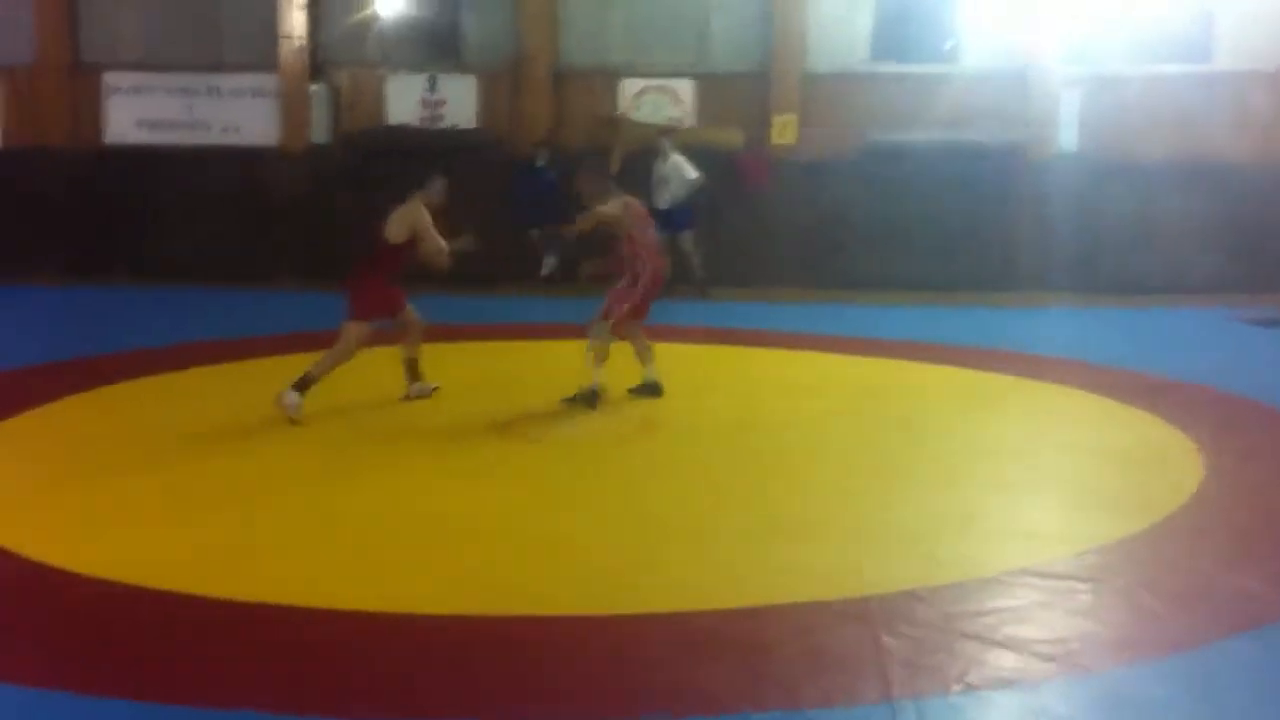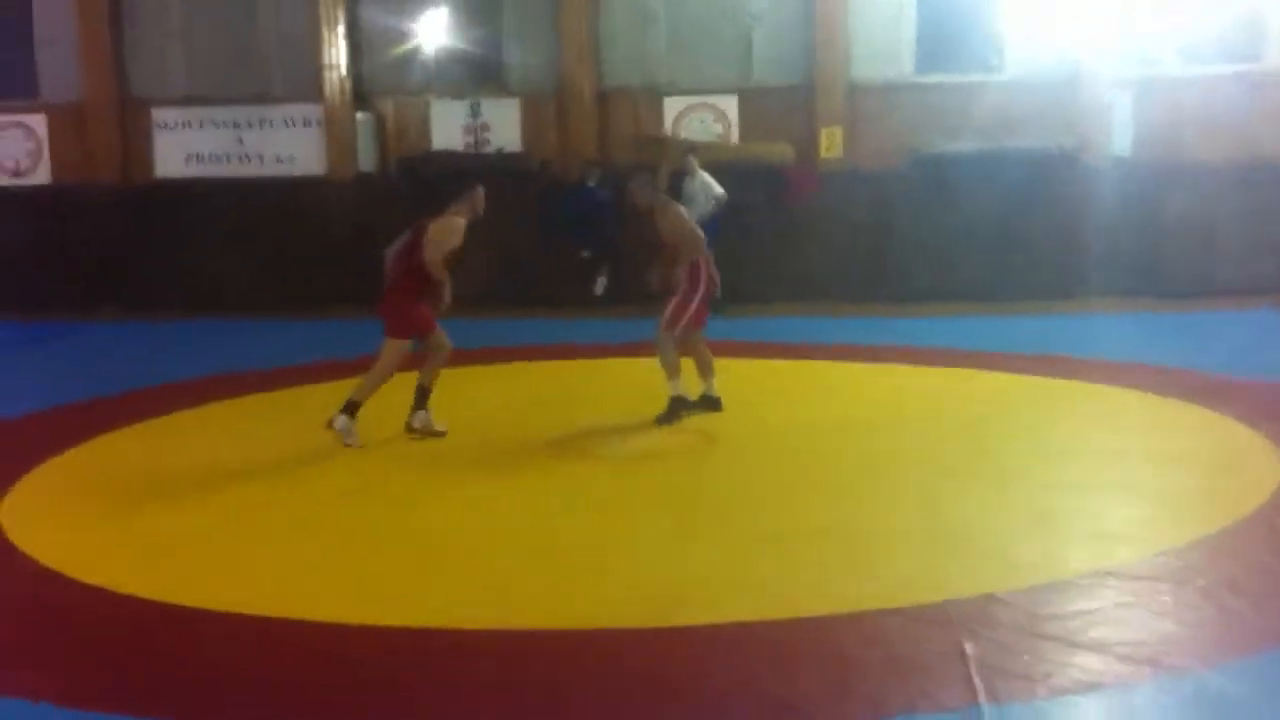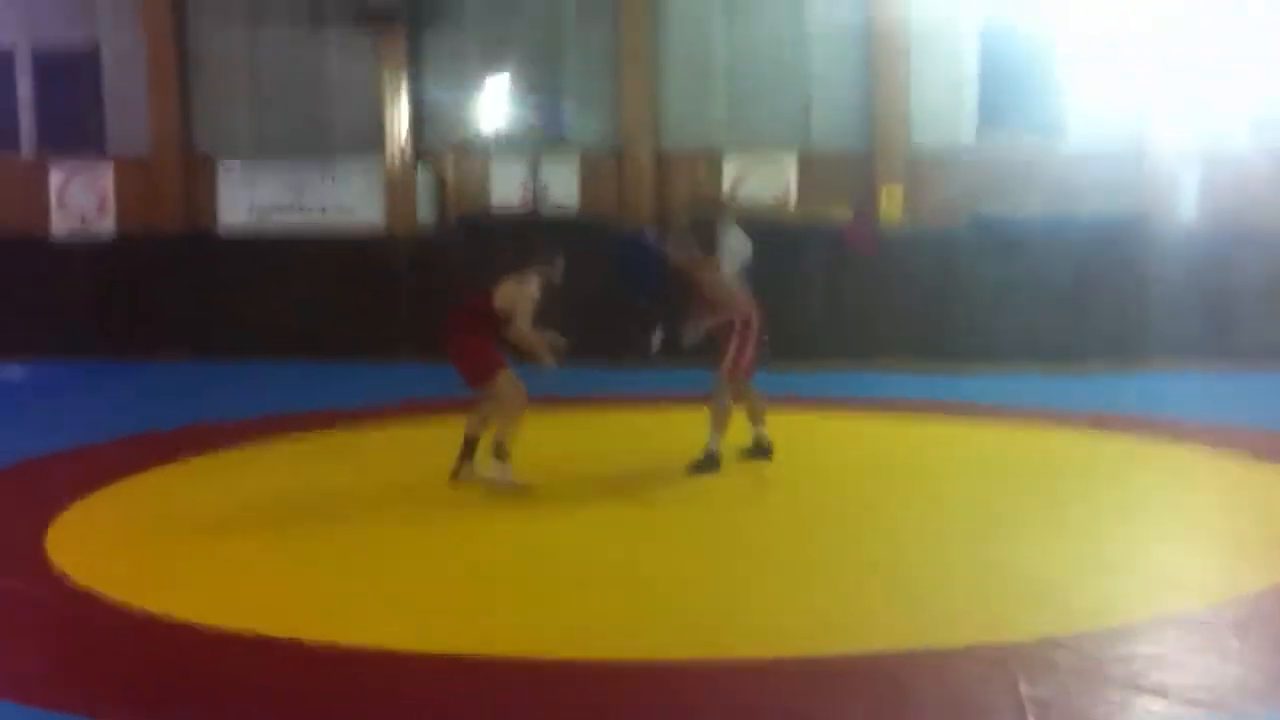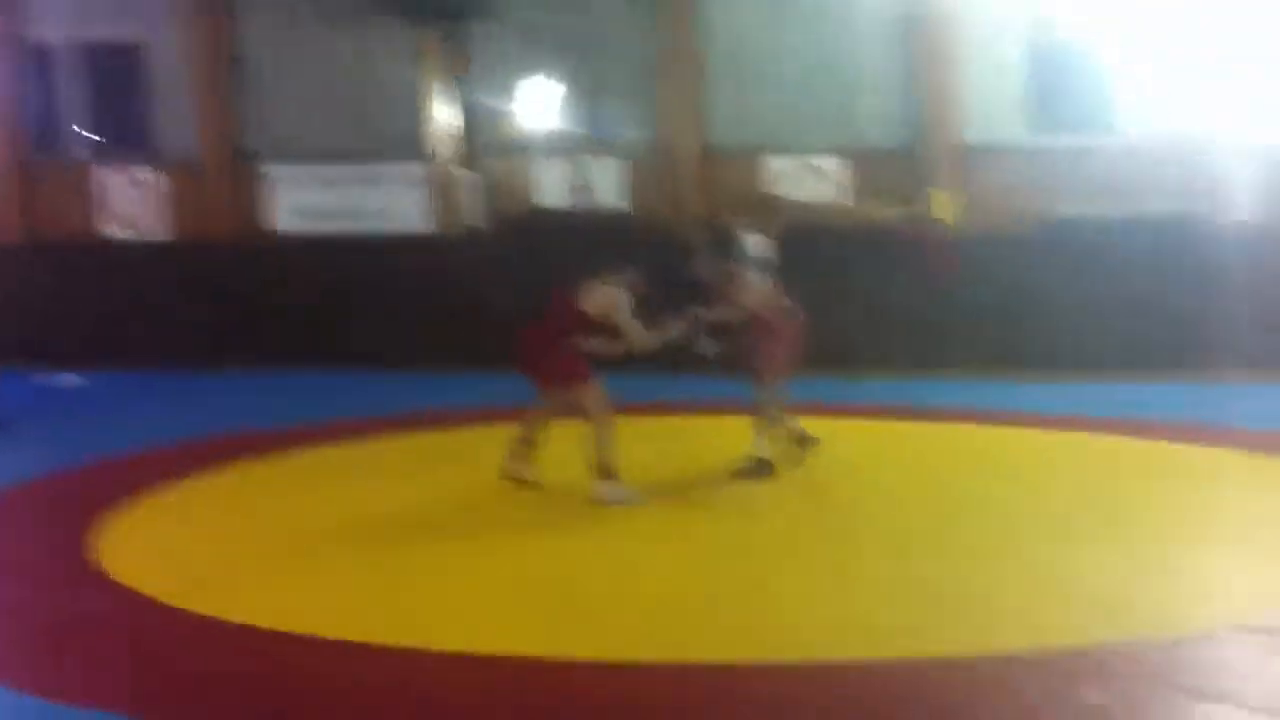
dt=0.3s
person 1, frame 1
left shoulder: (614, 203)
right shoulder: (626, 203)
left elbow: (597, 214)
left wrist: (569, 231)
left hip: (641, 272)
right hip: (649, 271)
left knee: (600, 326)
right knee: (630, 326)
left ankle: (593, 389)
right ankle: (652, 382)
person 1, frame 2
left shoulder: (669, 214)
right shoulder: (667, 212)
left elbow: (697, 241)
left wrist: (680, 269)
left hip: (694, 281)
right hip: (696, 279)
left knee: (665, 336)
right knee: (692, 339)
left ankle: (678, 398)
right ankle: (711, 396)
person 1, frame 3
left shoulder: (711, 273)
right shoulder: (703, 272)
left elbow: (736, 306)
left wrist: (702, 325)
left hip: (741, 329)
right hip: (739, 328)
left knee: (722, 388)
right knee: (742, 387)
left ankle: (713, 452)
right ankle: (761, 443)
person 1, frame 4
left shoulder: (743, 281)
right shoulder: (731, 280)
left elbow: (748, 309)
left wrist: (710, 315)
left hip: (780, 327)
right hip: (770, 328)
left knee: (765, 392)
right knee: (767, 389)
left ankle: (764, 458)
right ankle: (796, 433)
person 2, frame 1
left shoulder: (406, 211)
right shoulder: (417, 212)
left elbow: (426, 248)
right elbow: (438, 250)
left wrist: (454, 245)
right wrist: (445, 251)
left hip: (382, 282)
right hip: (371, 283)
left knee: (414, 324)
right knee: (347, 347)
left ankle: (416, 384)
right ankle: (293, 395)
person 2, frame 2
left shoulder: (438, 221)
right shoulder: (456, 224)
left elbow: (391, 253)
right elbow: (432, 259)
right wrist: (446, 285)
left hip: (415, 296)
right hip: (406, 297)
left knee: (440, 348)
right knee: (388, 365)
left ankle: (419, 416)
right ankle: (344, 418)
person 2, frame 3
left shoulder: (520, 283)
right shoulder: (529, 288)
right elbow: (520, 330)
left wrist: (543, 338)
right wrist: (542, 353)
left hip: (465, 337)
right hip: (470, 340)
left knee: (491, 401)
right knee: (515, 398)
left ankle: (465, 466)
right ankle: (499, 467)
person 2, frame 4
left shoulder: (592, 290)
right shoulder: (615, 296)
right elbow: (642, 341)
left wrist: (612, 346)
right wrist: (670, 332)
left hip: (534, 343)
right hip: (556, 349)
left knee: (552, 401)
right knee: (599, 411)
left ankle: (516, 464)
right ankle: (606, 483)
